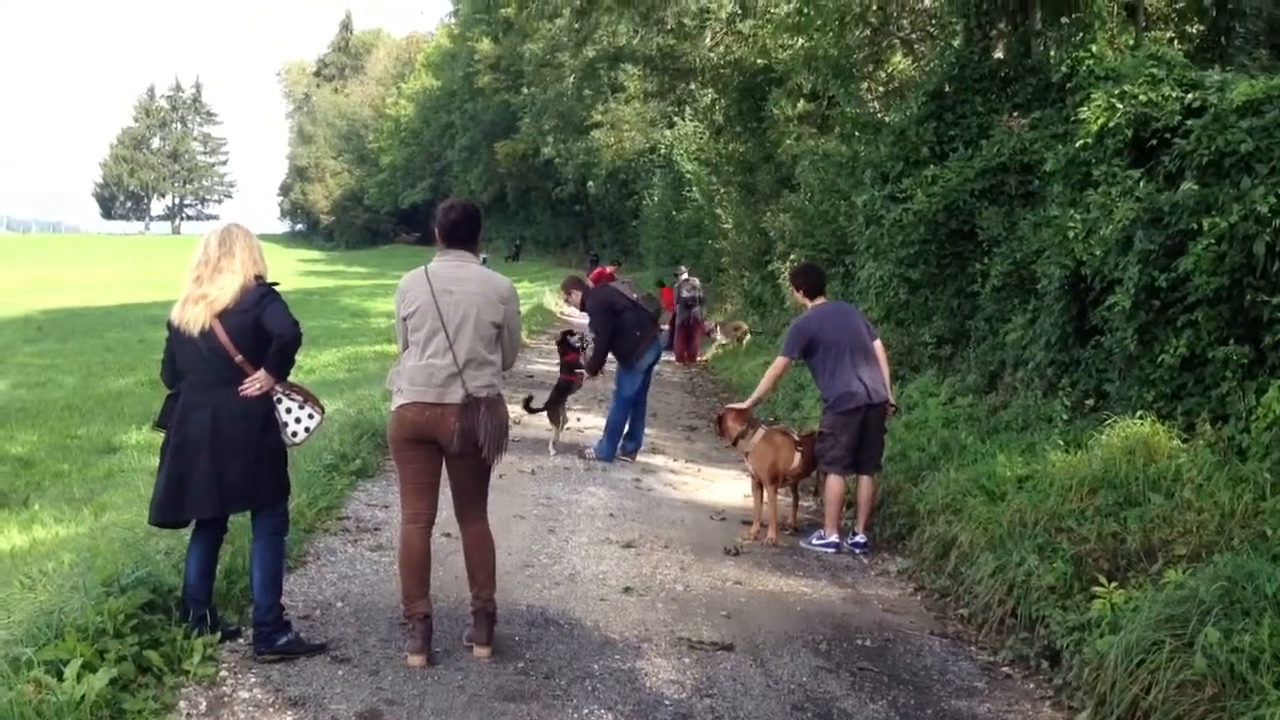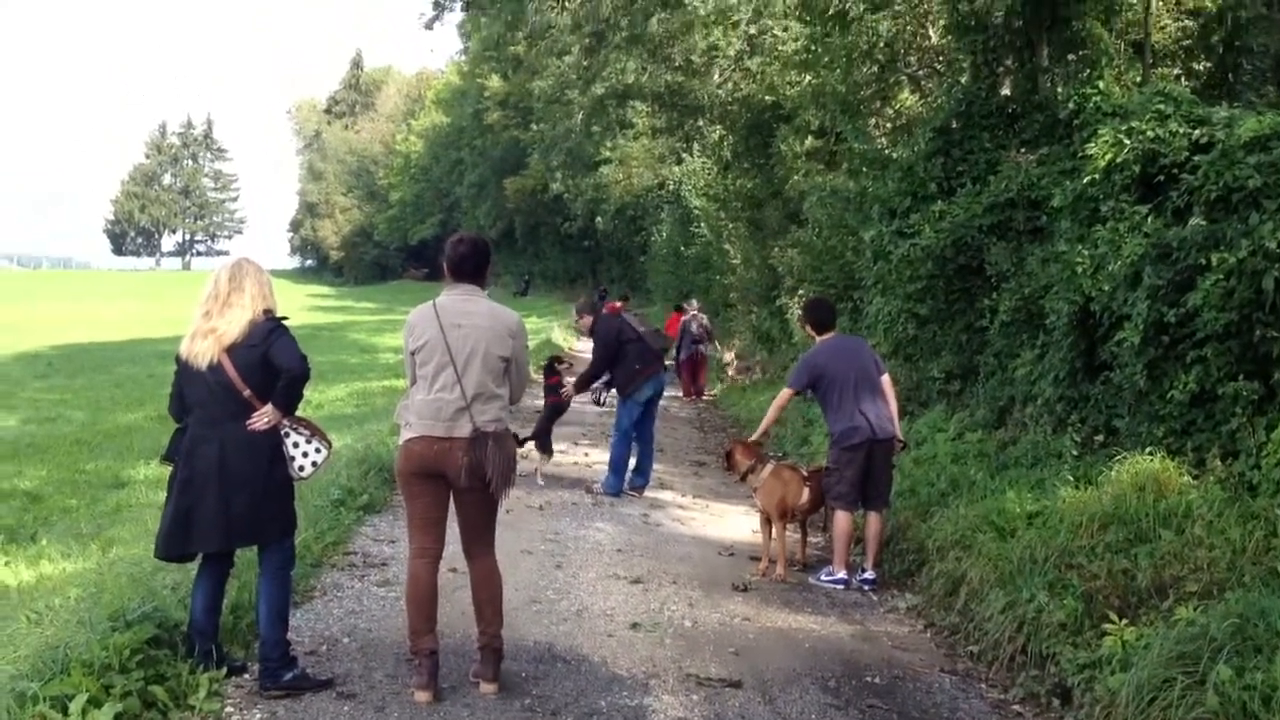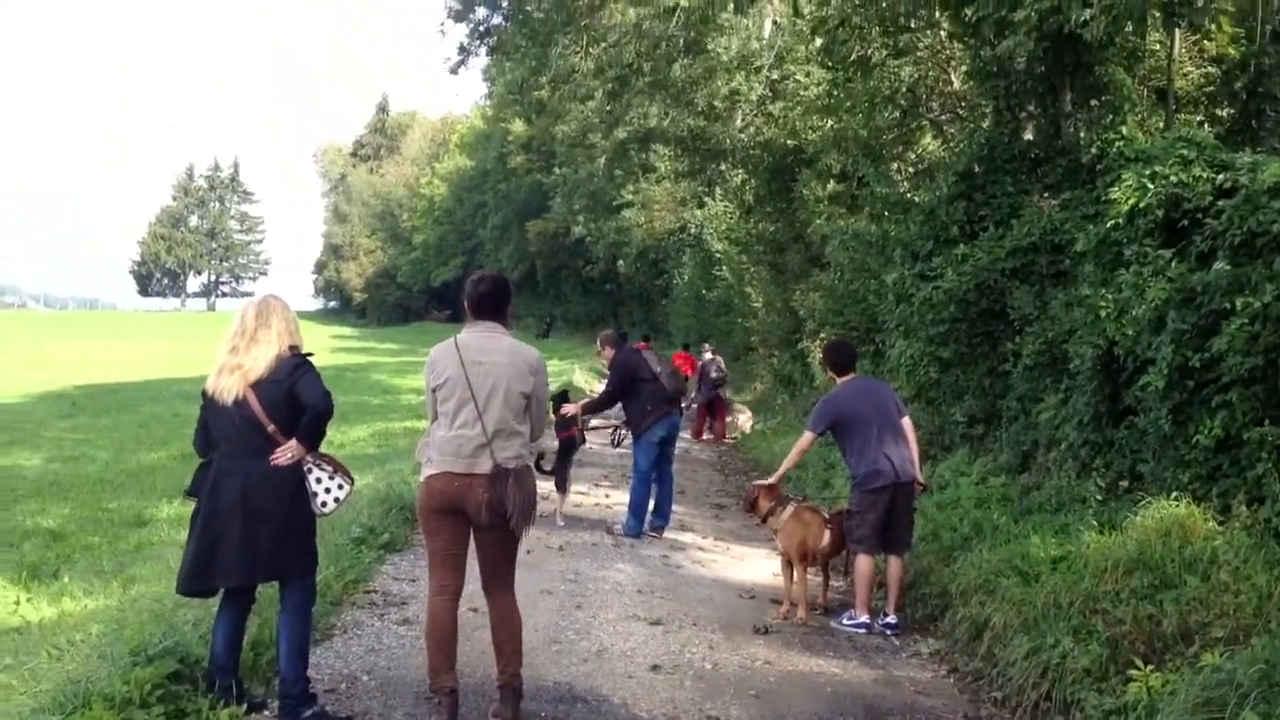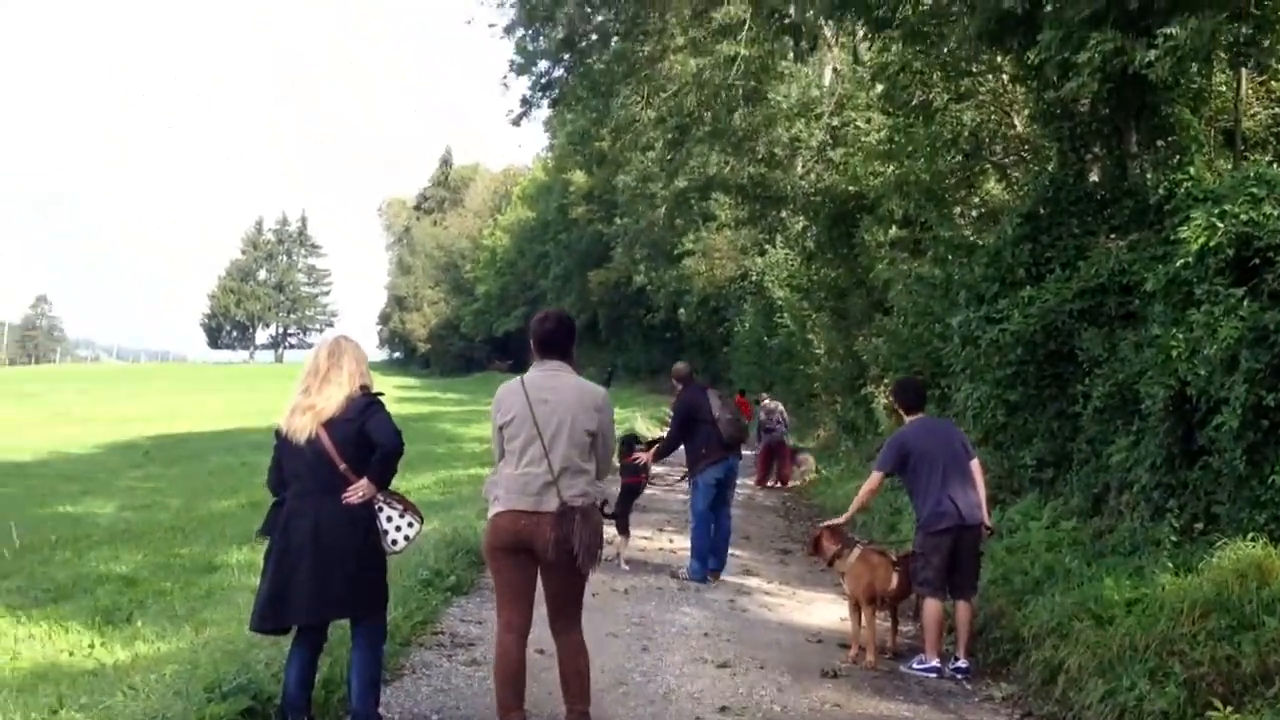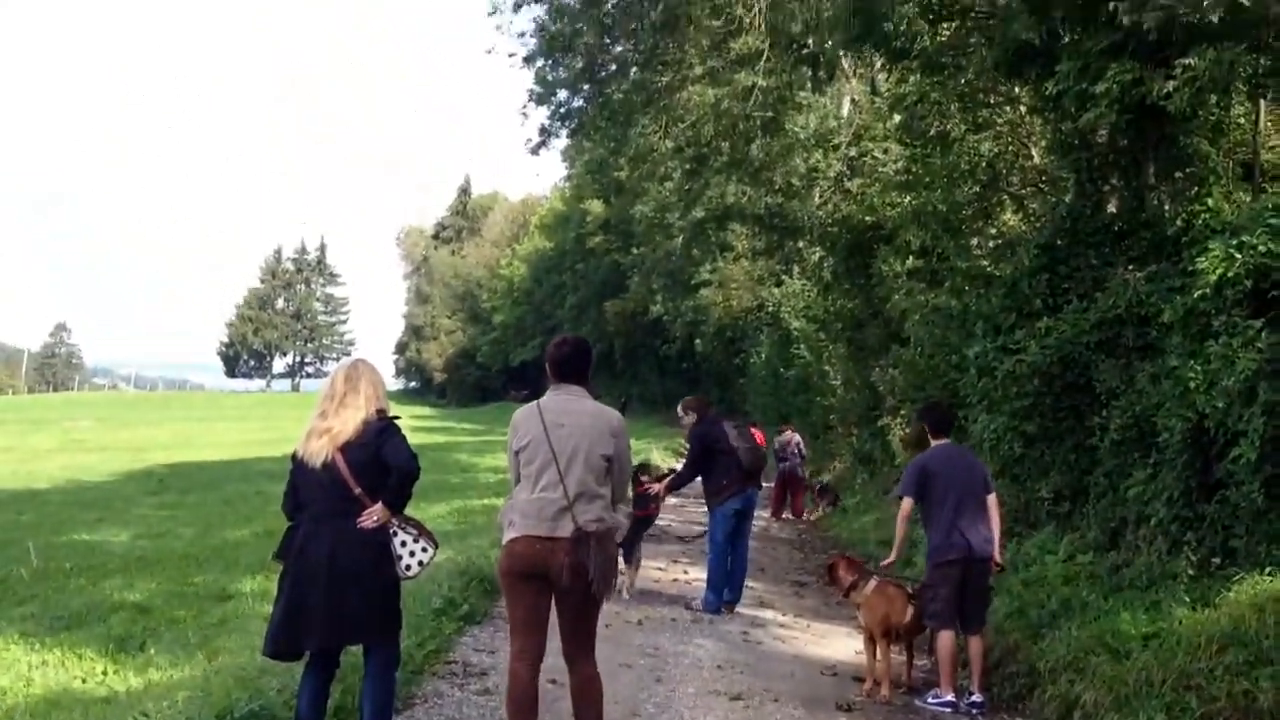
dt=0.7s
person 1, frame 1
left shoulder: (411, 284)
right shoulder: (500, 288)
left elbow: (404, 347)
right elbow: (509, 357)
left hip: (414, 407)
right hip: (473, 411)
left knee: (416, 518)
right knee: (474, 517)
left ankle: (418, 629)
right ankle: (483, 623)
person 1, frame 2
left shoulder: (419, 318)
right shoulder: (508, 322)
left elbow: (412, 380)
right elbow: (517, 390)
left hip: (421, 442)
right hip: (481, 445)
left knee: (423, 553)
right knee: (481, 552)
left ankle: (424, 665)
right ankle: (489, 659)
person 1, frame 3
left shoulder: (440, 355)
right shoulder: (529, 359)
left elbow: (433, 418)
right elbow: (537, 427)
left hip: (443, 478)
right hip: (503, 482)
left knee: (443, 589)
right knee: (501, 590)
person 1, frame 4
left shoulder: (507, 393)
right shoulder: (594, 397)
left elbow: (499, 457)
right elbow: (604, 465)
left hip: (510, 516)
left knee: (511, 627)
right knee: (568, 628)
person 1, frame 5
left shoulder: (523, 418)
right shoulder: (611, 422)
left elbow: (515, 480)
right elbow: (619, 491)
left hip: (525, 542)
right hip: (585, 544)
left knee: (524, 654)
right knee: (581, 656)
person 2, frame 1
left shoulder: (185, 308)
right shoulder: (257, 297)
left elbow: (170, 375)
right elbow: (288, 334)
right wrist: (272, 373)
left hip: (197, 429)
right hip: (246, 429)
left knee: (208, 523)
right knee: (268, 526)
left ankle: (197, 620)
right ankle: (270, 634)
person 2, frame 2
left shoulder: (194, 342)
right shoulder: (266, 331)
left elbow: (178, 408)
right elbow: (296, 368)
right wrist: (279, 408)
left hip: (204, 462)
right hip: (254, 462)
left knee: (215, 557)
right knee: (275, 560)
left ankle: (203, 654)
right ankle: (275, 668)
person 2, frame 3
left shoulder: (219, 377)
right shoulder: (291, 367)
left elbow: (203, 443)
right elbow: (320, 404)
right wrist: (303, 444)
left hip: (228, 498)
right hip: (277, 498)
left knee: (236, 592)
right knee: (296, 597)
person 2, frame 4
left shoulder: (294, 416)
right shoulder: (362, 407)
left elbow: (277, 482)
right elbow: (391, 443)
right wrist: (374, 482)
left hip: (300, 536)
right hip: (349, 536)
left knee: (309, 629)
right knee: (367, 632)
person 2, frame 5
left shoulder: (310, 441)
right shoulder: (378, 431)
left elbow: (292, 505)
right elbow: (407, 467)
right wrist: (389, 506)
left hip: (314, 561)
right hip: (363, 561)
left knee: (321, 655)
right knee: (380, 656)
person 3, frame 1
left shoulder: (804, 324)
right shoulder: (851, 311)
left elbow: (777, 370)
right elbow: (879, 351)
left wrist: (749, 403)
right wrist: (888, 394)
left hip: (844, 402)
right hip: (875, 398)
left knee: (835, 469)
right knee: (866, 470)
left ankle: (830, 535)
right ankle: (859, 535)
person 3, frame 2
left shoulder: (812, 359)
right shoulder: (861, 345)
left elbow: (781, 402)
right elbow: (888, 386)
left wrist: (759, 434)
right wrist: (896, 428)
left hip: (850, 437)
right hip: (882, 433)
left knee: (843, 504)
right knee: (876, 505)
left ankle: (838, 572)
right ankle: (868, 571)
person 3, frame 3
left shoulder: (833, 401)
right shoulder: (882, 387)
left elbow: (803, 445)
right elbow: (908, 428)
left wrist: (776, 477)
right wrist: (917, 471)
left hip: (872, 479)
right hip: (904, 476)
left knee: (864, 548)
right knee: (896, 549)
left ankle: (860, 616)
right ankle: (891, 615)
person 3, frame 4
left shoulder: (900, 439)
right shoulder: (950, 428)
left elbow: (872, 485)
right elbow: (976, 470)
left wrist: (846, 516)
right wrist: (984, 513)
left hip: (936, 521)
right hip: (970, 519)
left knee: (932, 592)
right knee: (963, 593)
left ankle: (930, 660)
right ankle: (961, 660)
person 3, frame 5
left shoulder: (921, 463)
right shoulder: (973, 460)
left elbow: (905, 512)
right elbow: (993, 505)
left wrist: (895, 553)
right wrist: (996, 548)
left hip: (946, 553)
right hip: (980, 552)
left knee: (944, 625)
right knee: (974, 627)
left ankle: (946, 694)
right ankle: (976, 694)
person 4, frame 1
left shoulder: (595, 301)
right shoulder: (603, 294)
left elbow: (603, 340)
left wrist: (591, 368)
right wrist: (595, 364)
left hip: (637, 349)
right hip: (651, 343)
left knee: (621, 401)
right knee: (637, 400)
left ankle: (604, 451)
right ankle: (629, 448)
person 4, frame 2
left shoulder: (603, 329)
right shoulder: (613, 322)
left elbow: (598, 366)
left wrist: (576, 387)
right wrist: (610, 383)
left hip: (638, 382)
right hip: (655, 376)
left knee: (622, 434)
right knee: (644, 434)
left ankle: (612, 486)
right ankle: (638, 483)
person 4, frame 3
left shoulder: (620, 362)
right shoulder: (637, 357)
left elbow: (610, 396)
left wrist: (580, 408)
right wrist: (631, 419)
left hip: (652, 421)
right hip: (671, 415)
left knee: (642, 474)
right knee: (663, 473)
left ankle: (632, 527)
right ankle: (657, 525)
person 4, frame 4
left shoulder: (684, 400)
right shoulder: (712, 395)
left elbow: (676, 436)
left wrist: (653, 455)
left hip: (708, 463)
right hip: (730, 458)
left knee: (701, 518)
right knee: (722, 515)
left ankle: (697, 570)
right ankle: (715, 568)
person 4, frame 5
left shoulder: (700, 432)
right shoulder: (721, 426)
left elbow: (691, 469)
left wrist: (666, 487)
right wrist: (673, 480)
left hip: (727, 493)
right hip: (749, 488)
left knee: (718, 549)
right knee: (739, 547)
left ankle: (712, 602)
right ankle: (730, 600)
